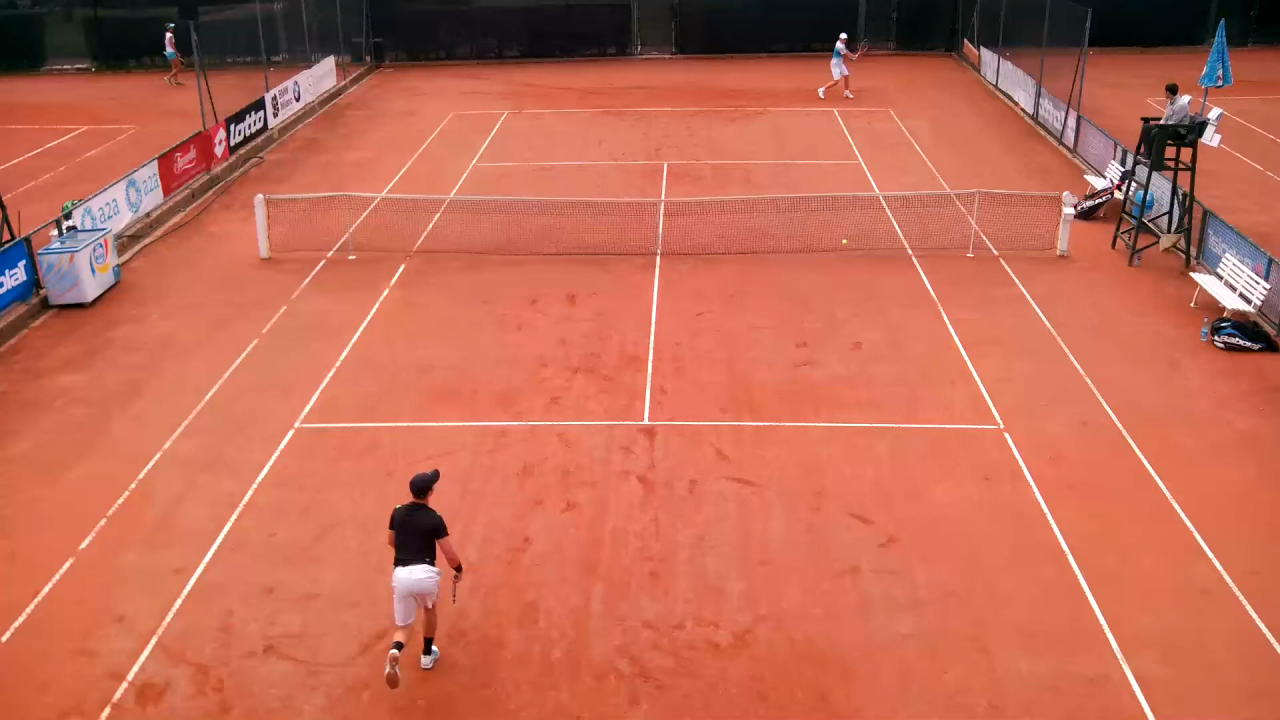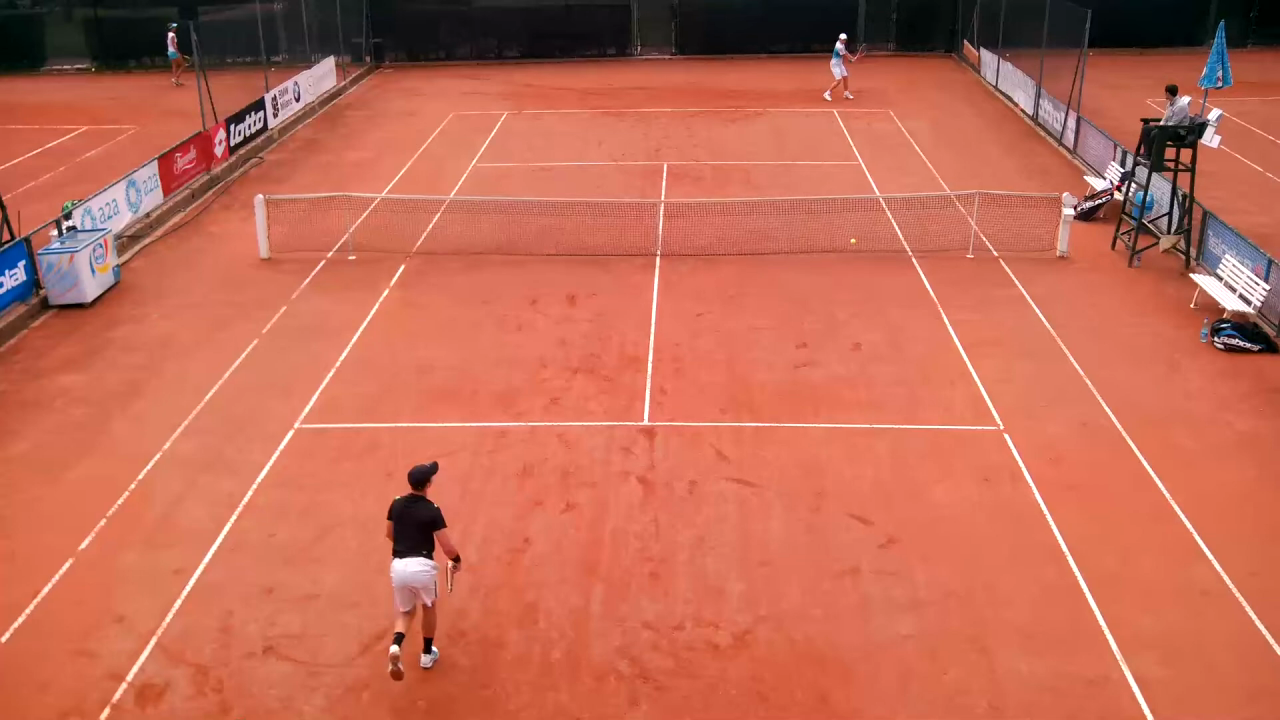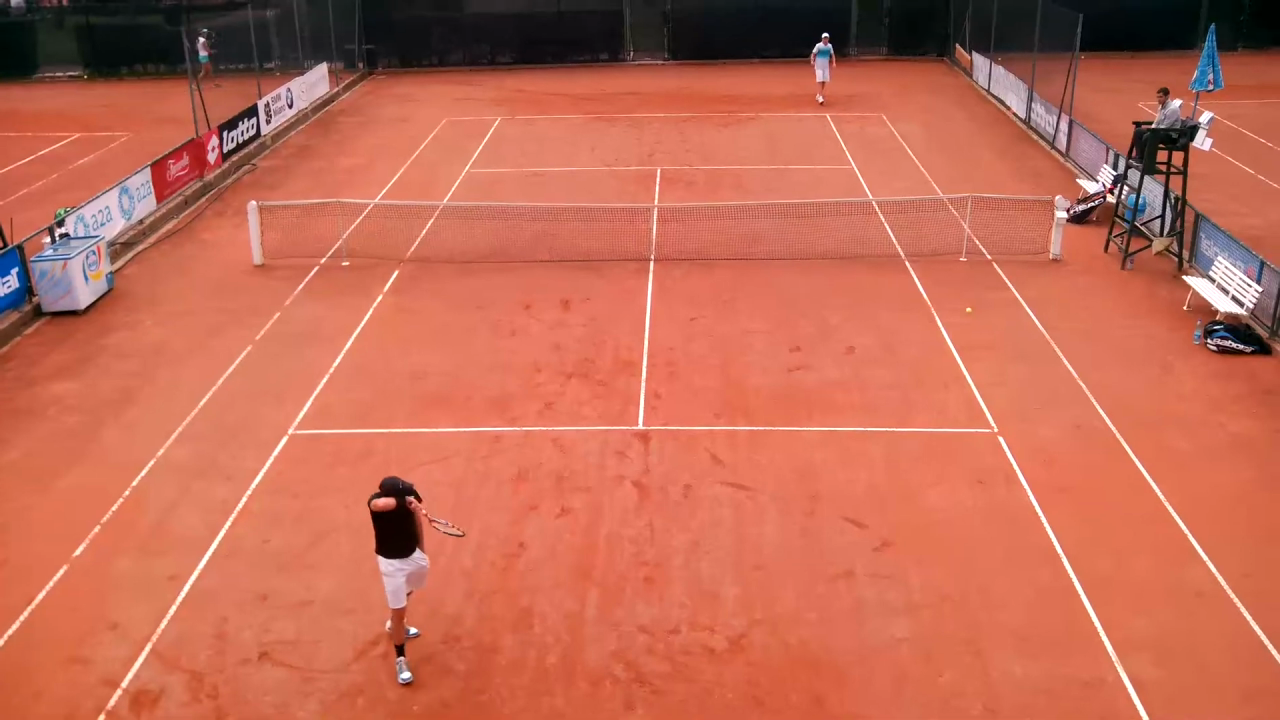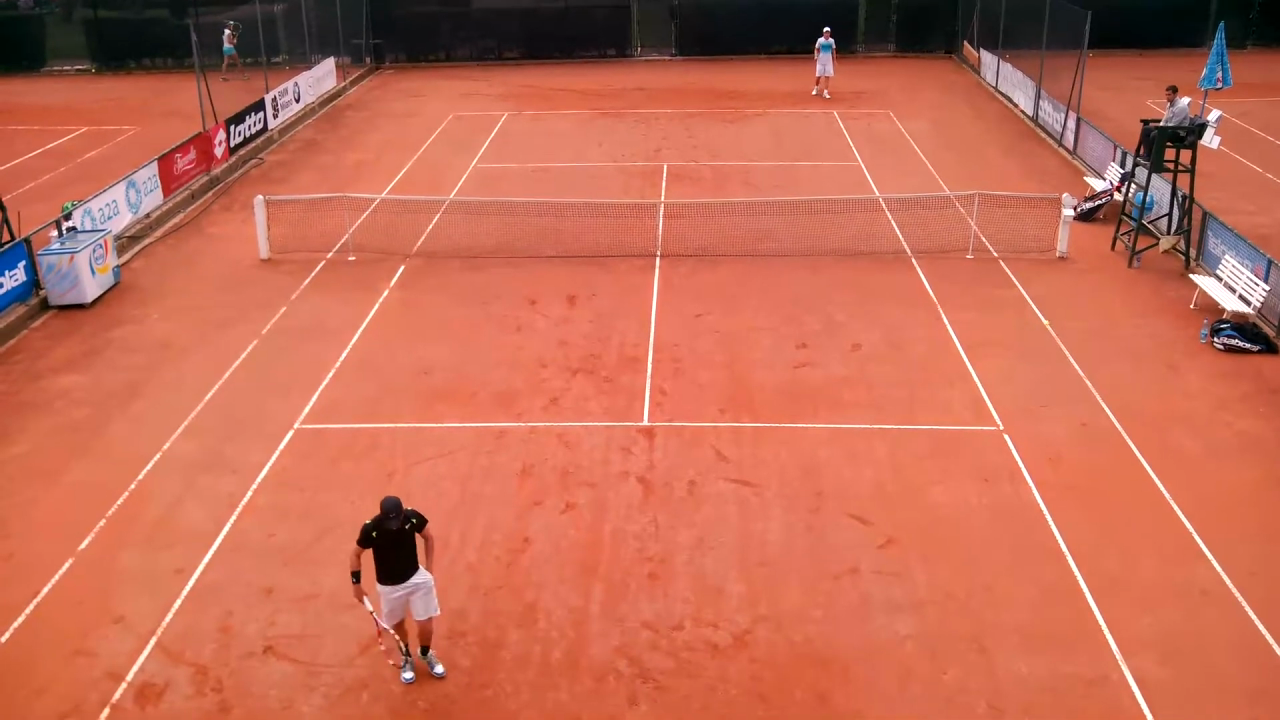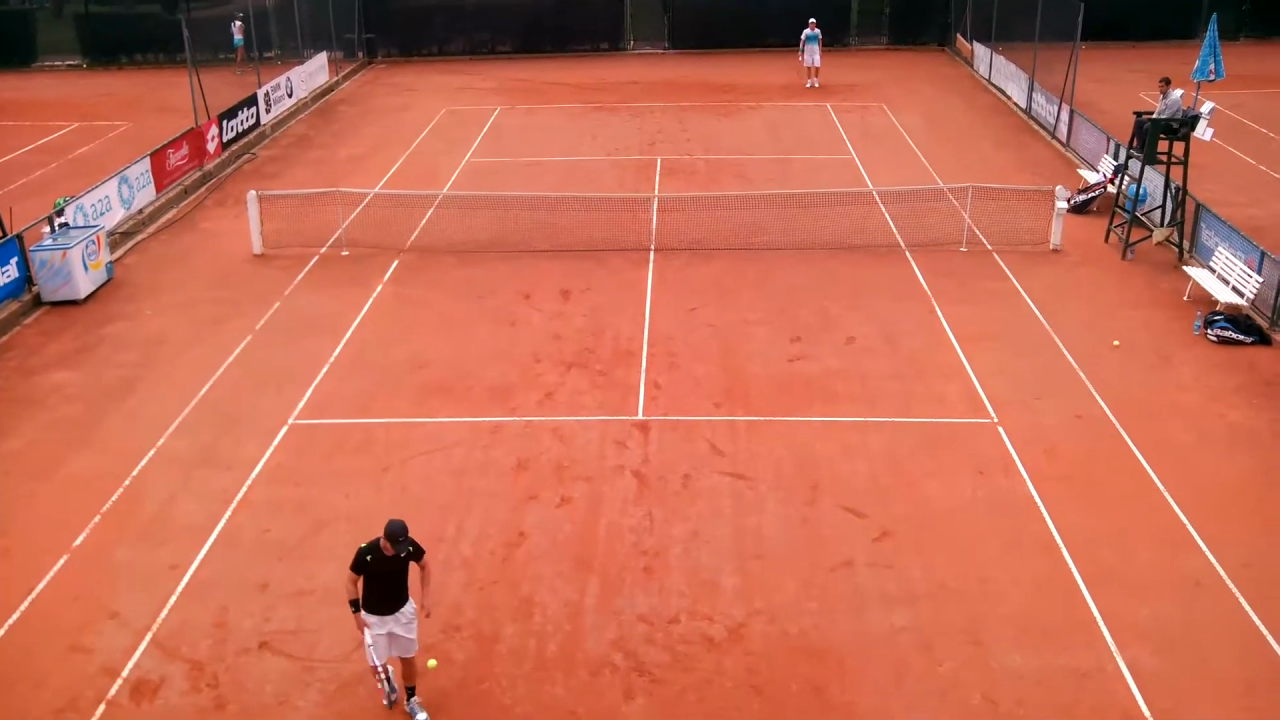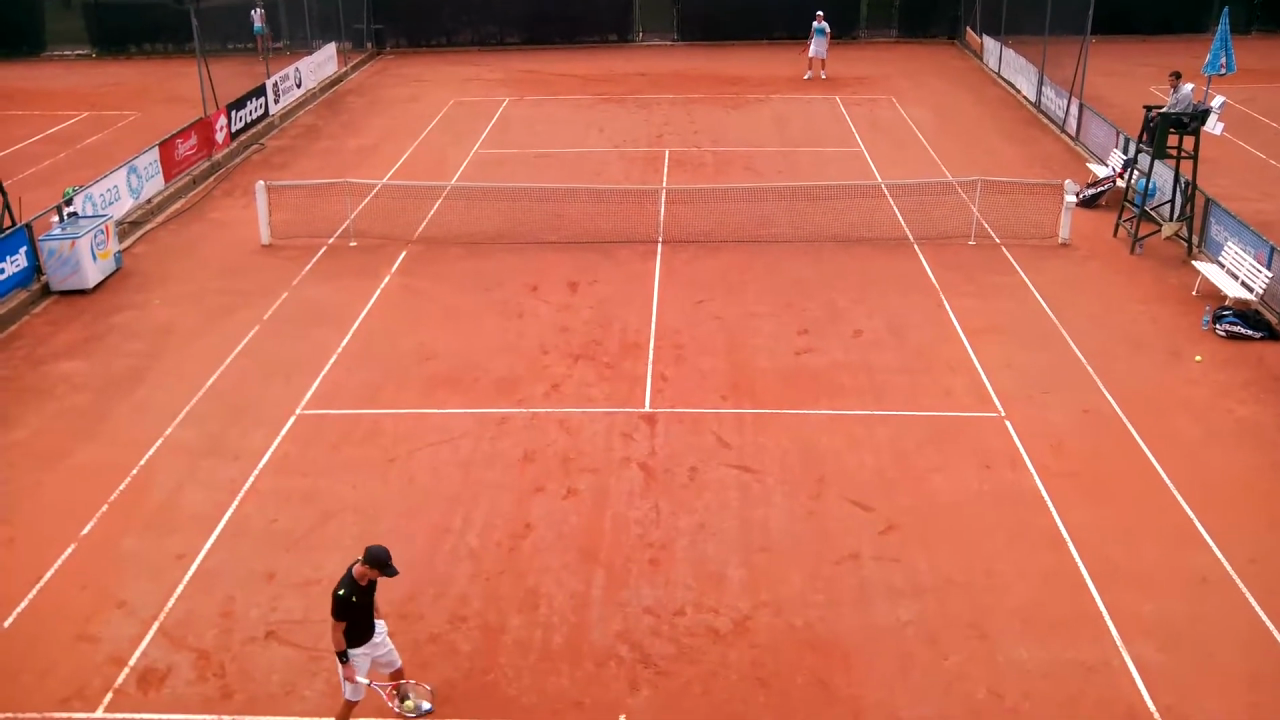
dt=0.5s
person 1, frame 1
left shoulder: (398, 513)
right shoulder: (434, 519)
right elbow: (450, 555)
right wrist: (459, 571)
left hip: (401, 575)
right hip: (425, 574)
left knee: (403, 627)
right knee: (429, 608)
left ankle: (395, 652)
right ankle: (427, 654)
person 1, frame 2
left shoulder: (396, 504)
right shoulder: (432, 511)
right elbow: (447, 548)
right wrist: (457, 561)
left hip: (398, 566)
right hip: (422, 566)
left knee: (405, 611)
right knee: (429, 607)
left ankle: (396, 645)
right ankle: (427, 653)
person 1, frame 3
left shoulder: (410, 494)
right shoulder: (378, 500)
right elbow: (380, 504)
left wrist: (421, 548)
right wrist: (405, 501)
left hip: (413, 555)
right hip: (391, 562)
left knee: (406, 593)
right knee: (399, 611)
left ankle: (394, 625)
right ankle: (401, 660)
person 1, frame 4
left shoulder: (413, 517)
right shoulder: (371, 528)
left elbow: (428, 537)
right elbow: (355, 555)
left wrist: (429, 568)
right wrist: (356, 583)
left hip: (415, 578)
right hip: (388, 586)
left knee: (425, 627)
right knee: (397, 624)
left ankle: (426, 654)
right ankle: (406, 659)
person 1, frame 5
left shoulder: (410, 546)
right shoulder: (366, 552)
left elbow: (424, 567)
right elbow: (351, 582)
left wrist: (425, 598)
right wrist: (357, 613)
left hip: (403, 611)
right hip: (373, 617)
left knee: (408, 659)
right knee: (377, 667)
left ankle: (411, 700)
right ankle: (387, 676)
person 1, frame 6
left shoulder: (370, 572)
right shoulder: (343, 594)
right elbow: (335, 633)
left wrist: (378, 617)
right wrist: (345, 663)
left hip: (374, 632)
right hip: (354, 647)
left knee: (397, 669)
right knee: (353, 698)
